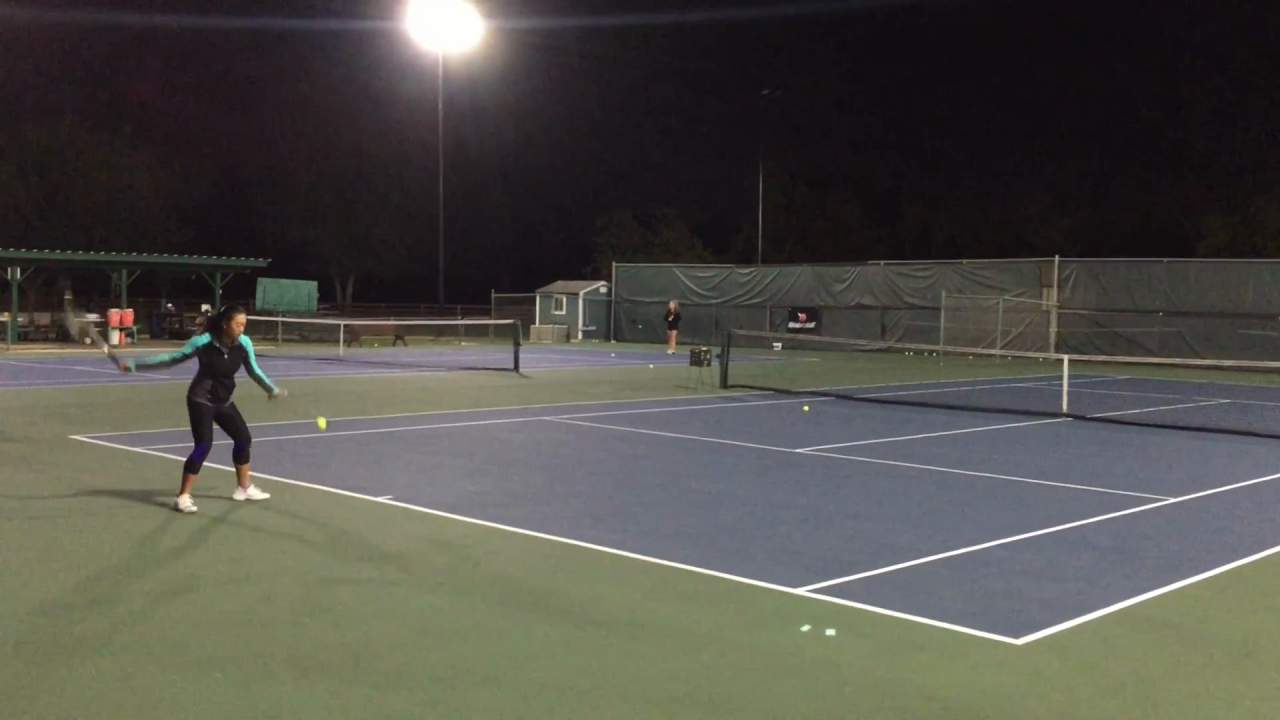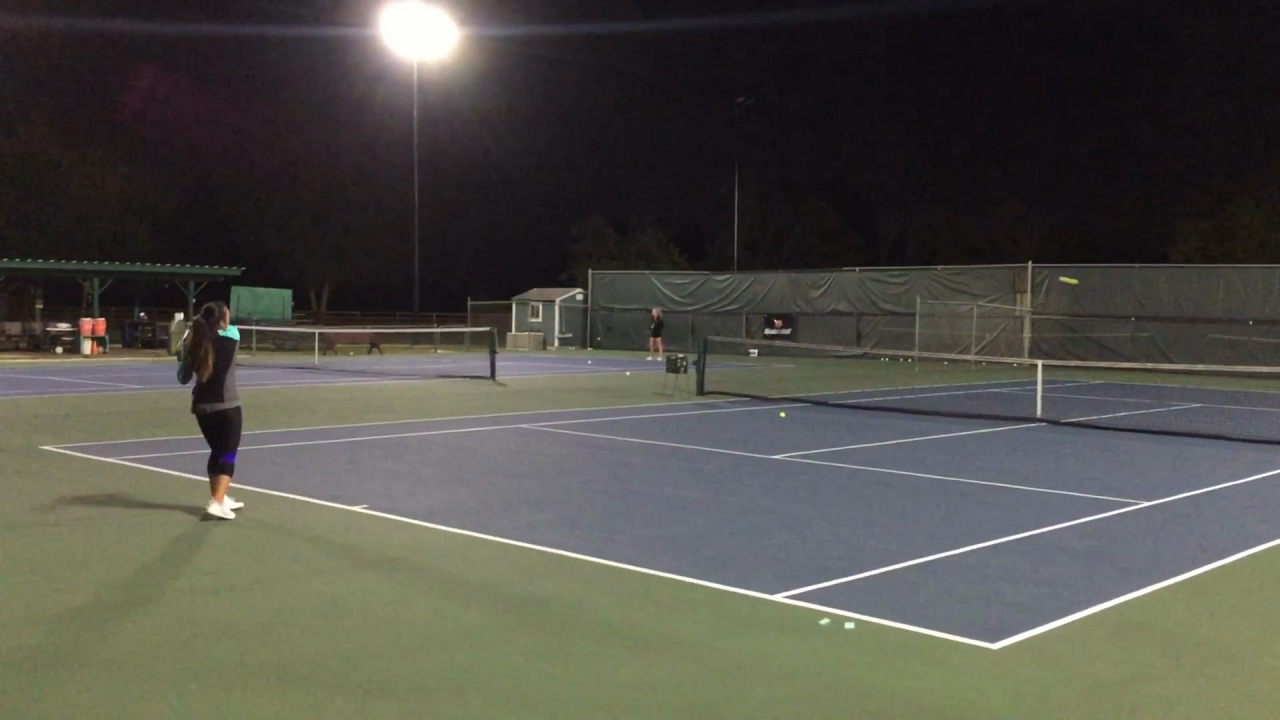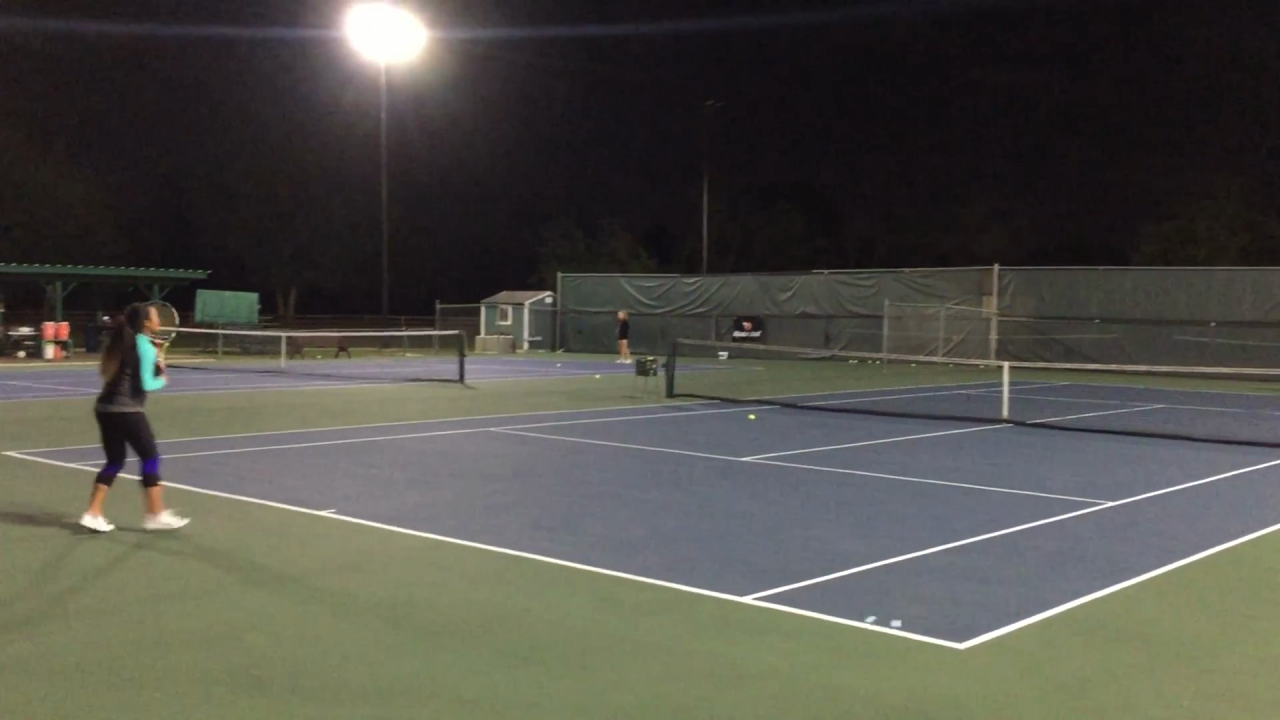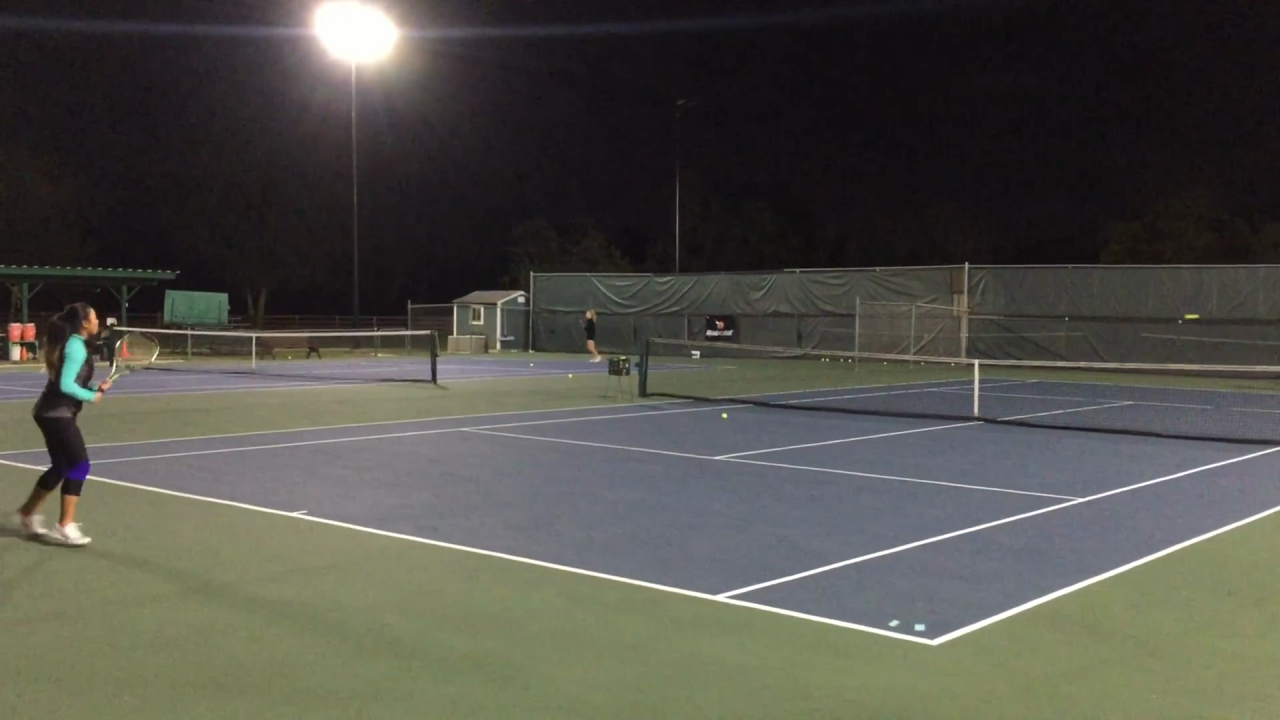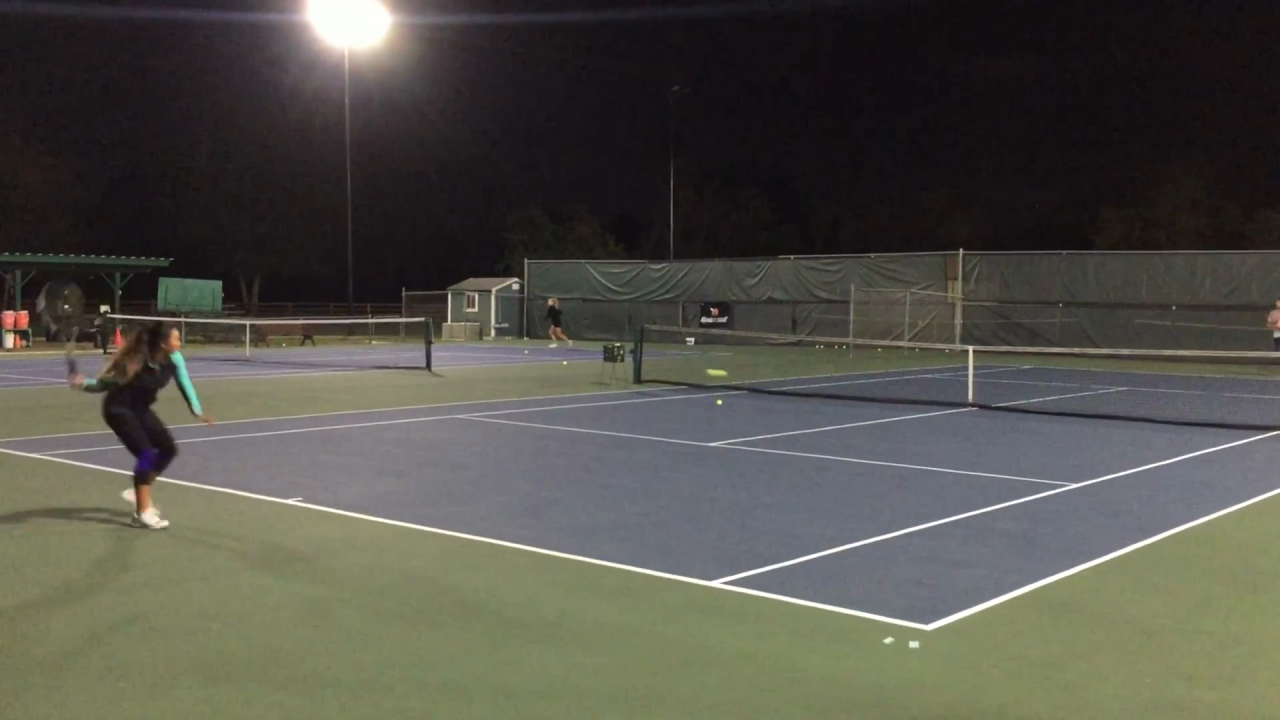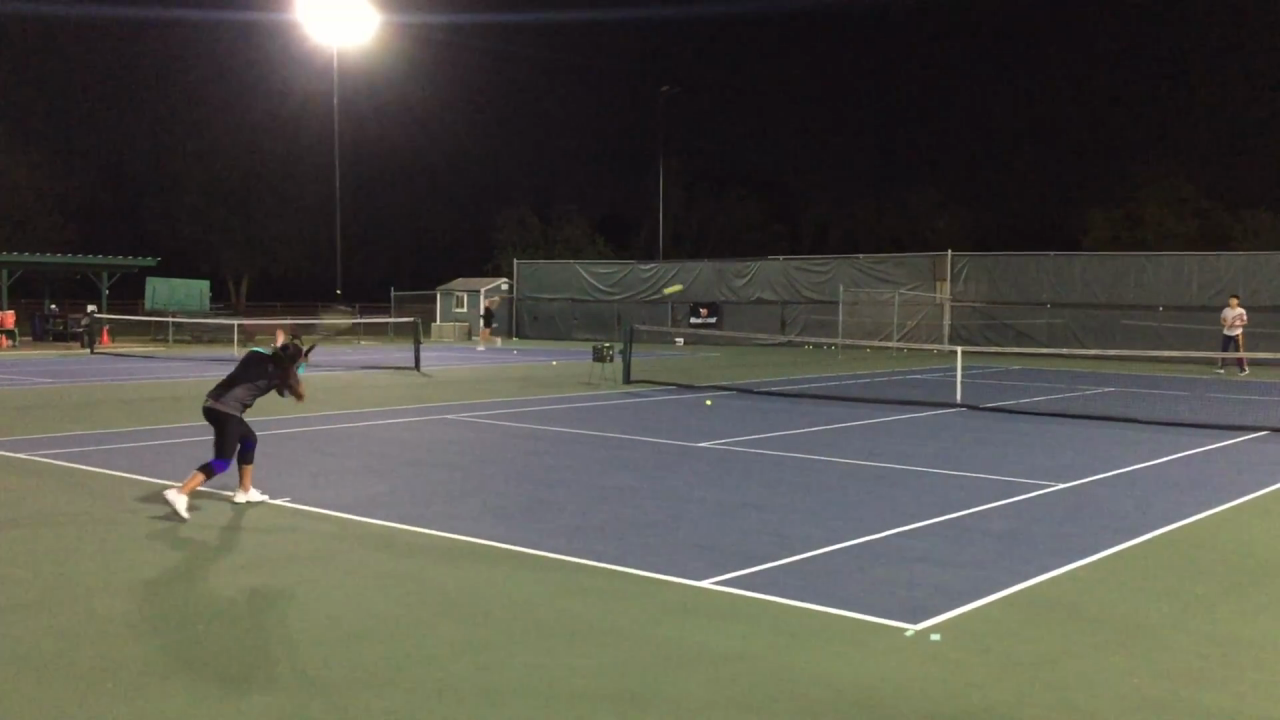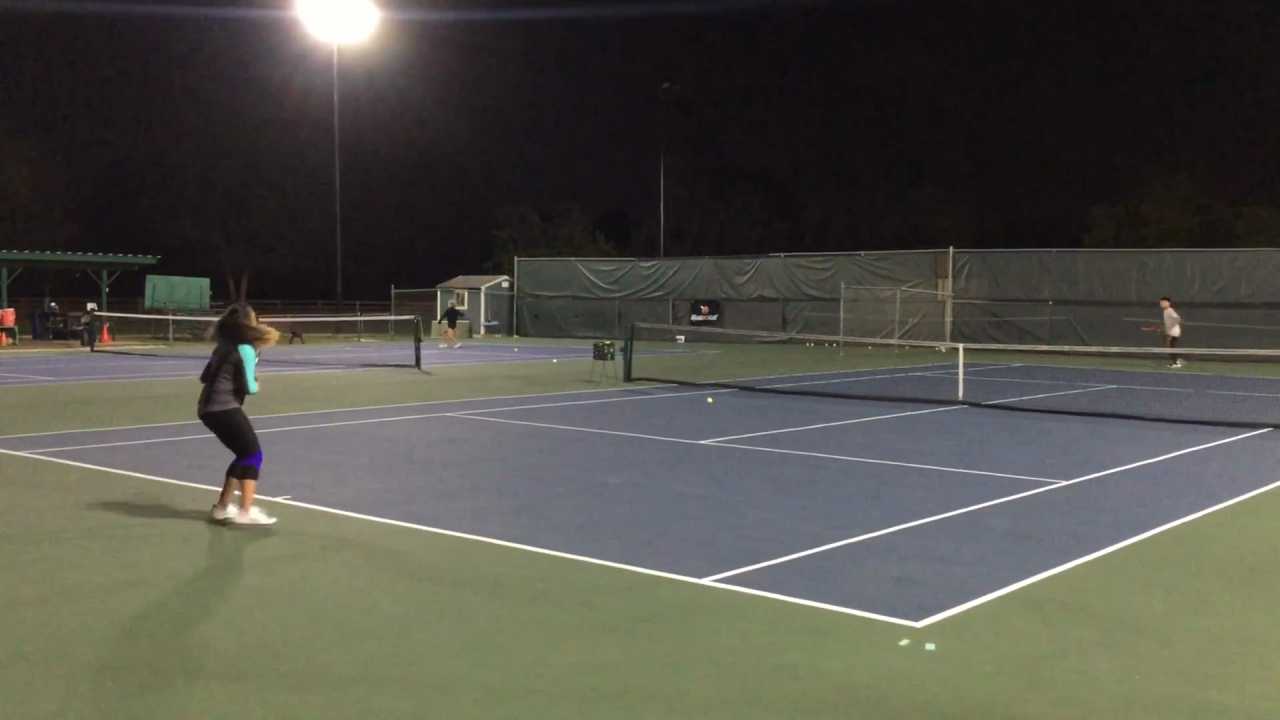
dt=0.7s
person 1, frame 1
left shoulder: (244, 344)
right shoulder: (202, 342)
left elbow: (253, 370)
right elbow: (172, 358)
left wrist: (271, 389)
right wrist: (135, 365)
left hip: (224, 401)
right hip: (202, 402)
left knee: (243, 439)
right knee: (203, 447)
left ankle: (245, 487)
right ankle: (183, 496)
person 1, frame 2
left shoulder: (193, 345)
right shoulder: (231, 338)
left elbow: (183, 378)
left hip: (202, 406)
right hip: (227, 406)
left knee: (218, 452)
right knee: (228, 455)
left ankle: (220, 499)
right ankle: (217, 503)
person 1, frame 3
left shoulder: (125, 343)
right shoulder: (146, 347)
right elbow: (147, 385)
left wrist: (154, 369)
right wrist: (162, 380)
left hip: (106, 408)
right hip: (127, 411)
left knee: (114, 462)
right knee: (150, 459)
left ankle: (92, 514)
right ankle: (158, 515)
person 1, frame 4
left shoulder: (71, 345)
right shoulder: (77, 348)
right elbow: (65, 385)
left wrist: (95, 388)
right wrist: (91, 396)
left hip: (53, 414)
right hip: (57, 415)
left knee: (61, 467)
right knee: (80, 465)
left ankle: (27, 514)
right ankle: (65, 526)
person 1, frame 5
left shoulder: (174, 359)
right shoulder: (136, 361)
left elbow: (185, 384)
right elbow: (105, 383)
left wrist: (195, 408)
right wrist: (84, 384)
left hip: (140, 410)
right hip: (119, 411)
left knee: (168, 449)
right knee: (148, 455)
left ankle: (137, 493)
right ankle: (143, 512)
person 1, frame 6
left shoulder: (256, 354)
right shoulder: (280, 374)
right elbow: (290, 387)
left wrist: (277, 347)
left hip: (213, 404)
right hip: (227, 411)
left knee: (249, 440)
right knee: (223, 461)
left ankle: (245, 490)
right ankle: (179, 494)
person 1, frame 7
left shoulder: (223, 347)
right shoulder: (246, 350)
left elbow: (205, 377)
right elbow: (249, 388)
right wrist: (254, 382)
left hip: (207, 409)
right hip: (226, 409)
left knee: (244, 454)
right knee: (253, 455)
left ankle: (223, 507)
right ankle: (248, 511)
